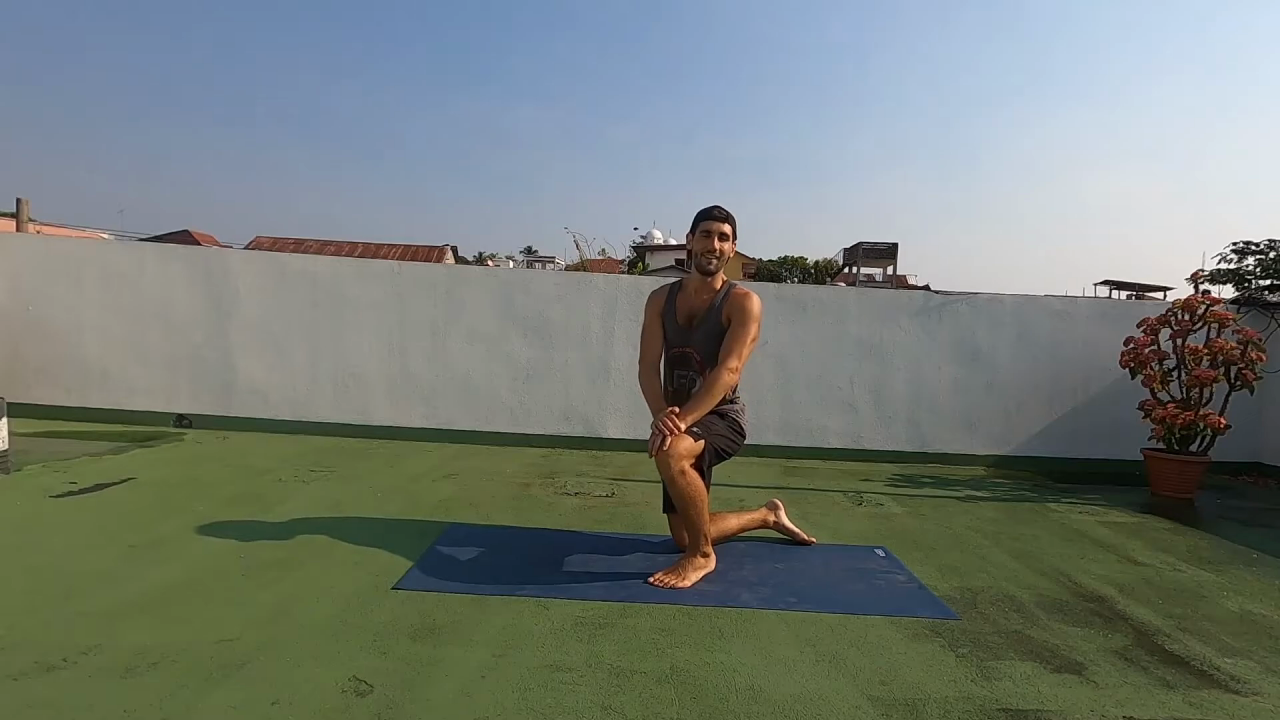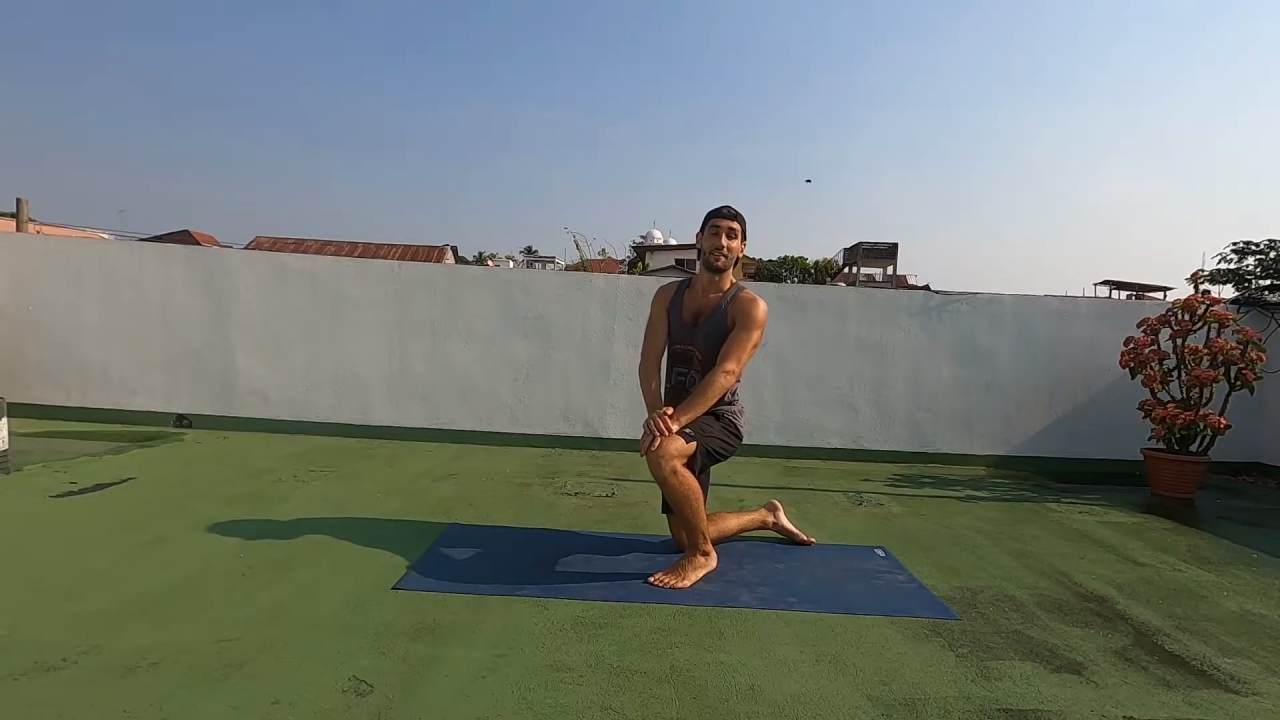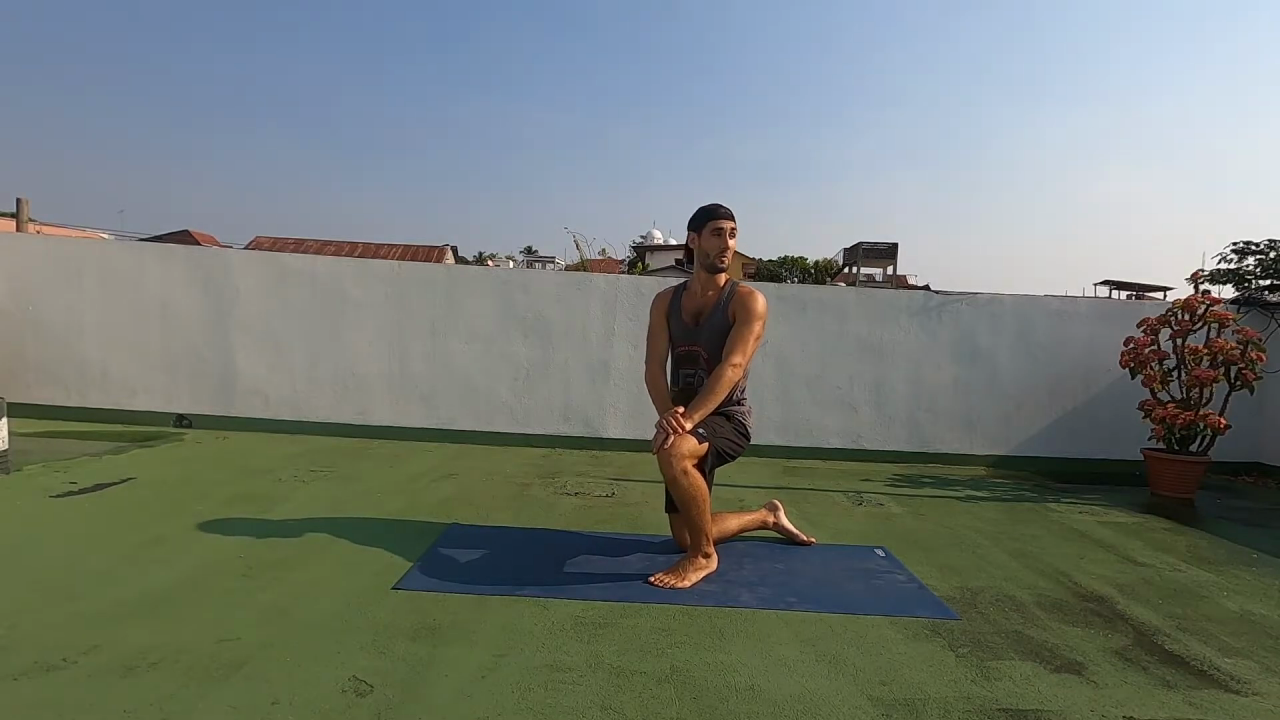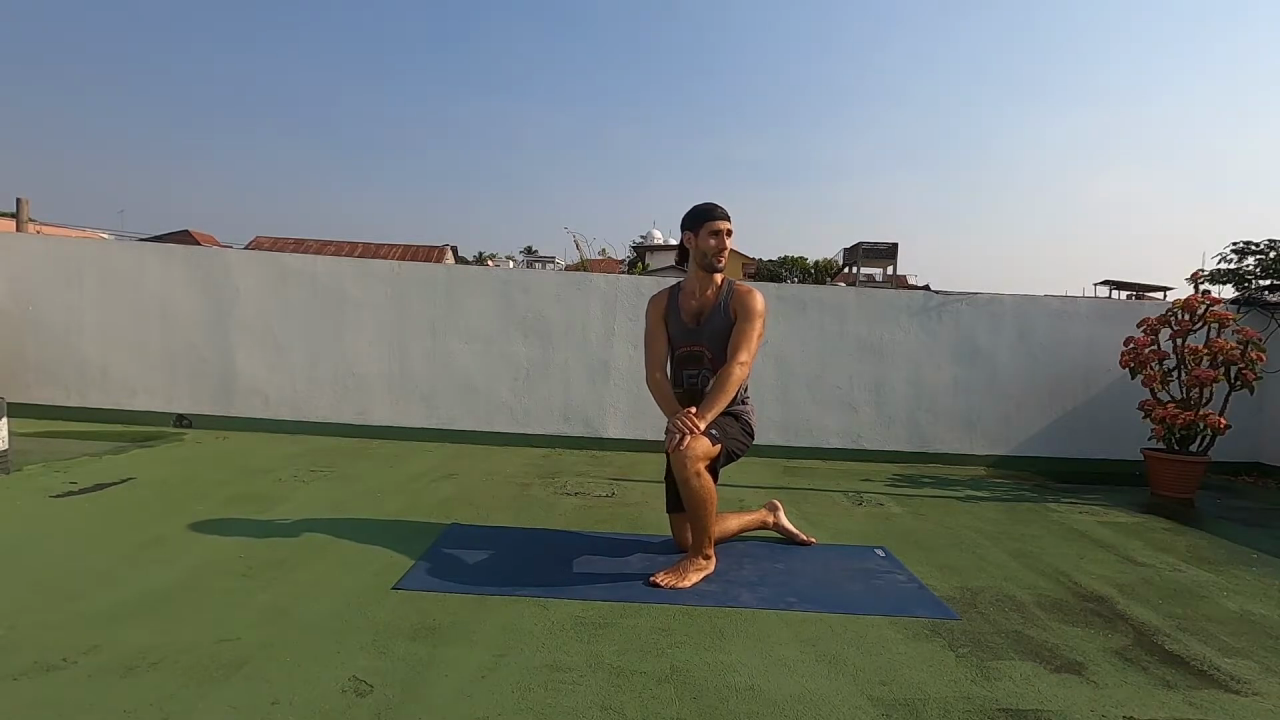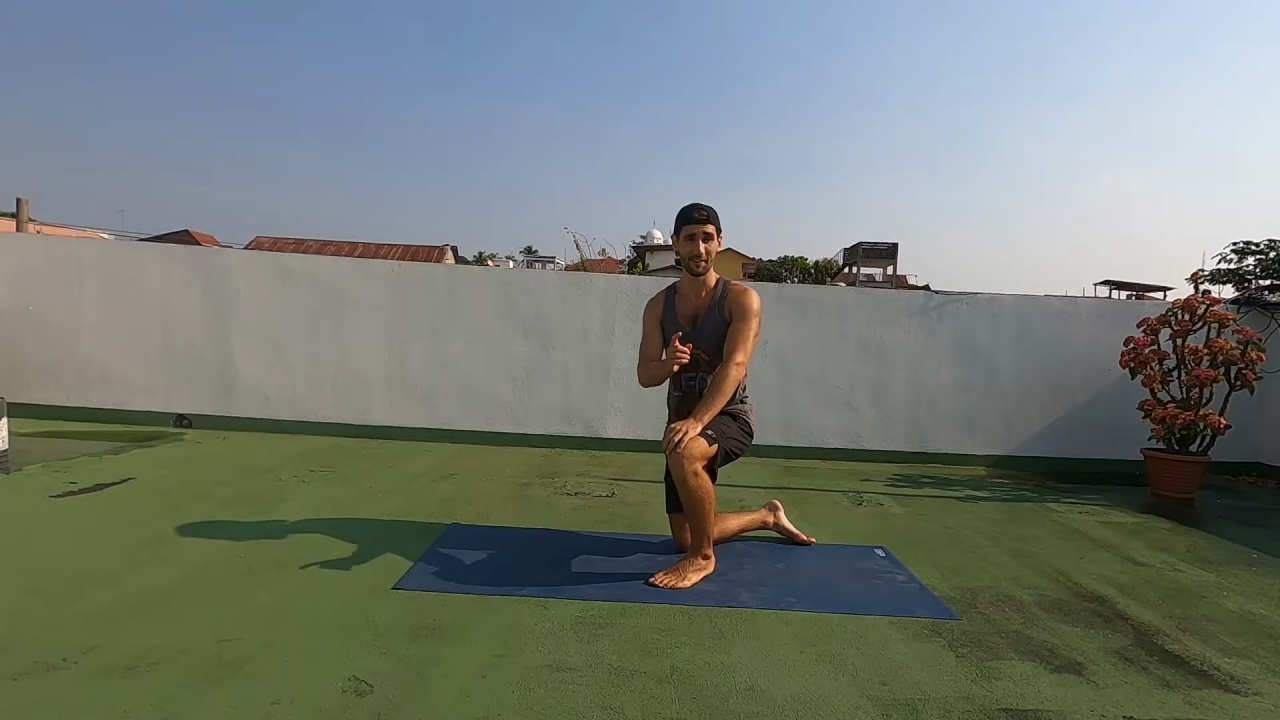
dt=0.5s
person 1, frame 1
left shoulder: (743, 302)
right shoulder: (660, 299)
left elbow: (728, 371)
right elbow: (648, 367)
left wrist: (681, 420)
right wrist: (661, 415)
left hip: (722, 418)
right hip: (682, 422)
left knee: (670, 452)
right knee: (684, 536)
left ankle: (702, 557)
right ankle: (768, 515)
person 1, frame 2
left shoulder: (750, 306)
right shoulder: (668, 295)
left elbow: (725, 373)
right elbow: (649, 362)
left wrist: (675, 420)
right wrist: (656, 413)
left hip: (718, 419)
right hip: (681, 423)
left knee: (660, 452)
right knee: (684, 536)
left ankle: (702, 554)
right ankle: (767, 516)
person 1, frame 3
left shoulder: (748, 300)
right shoulder: (666, 301)
left elbow: (732, 368)
right elbow: (654, 368)
left wrist: (688, 419)
right wrist: (667, 414)
left hip: (727, 419)
right hip: (687, 422)
left knee: (672, 451)
right knee: (684, 536)
left ankle: (703, 556)
right ankle: (768, 517)
person 1, frame 4
left shoulder: (746, 299)
right shoulder: (661, 304)
left elbow: (738, 366)
right elbow: (655, 372)
left wrist: (701, 420)
right wrist: (677, 417)
left hip: (730, 419)
right hip: (686, 423)
left knee: (687, 453)
right knee: (685, 537)
left ankle: (703, 558)
right ankle: (767, 517)
person 1, frame 5
left shoulder: (742, 298)
right shoulder: (659, 306)
left elbow: (735, 367)
right elbow: (645, 377)
left wrist: (696, 422)
right wrist: (665, 365)
left hip: (729, 418)
right hip: (684, 423)
left knee: (684, 453)
right knee: (684, 537)
left ankle: (702, 558)
right ankle: (768, 516)
